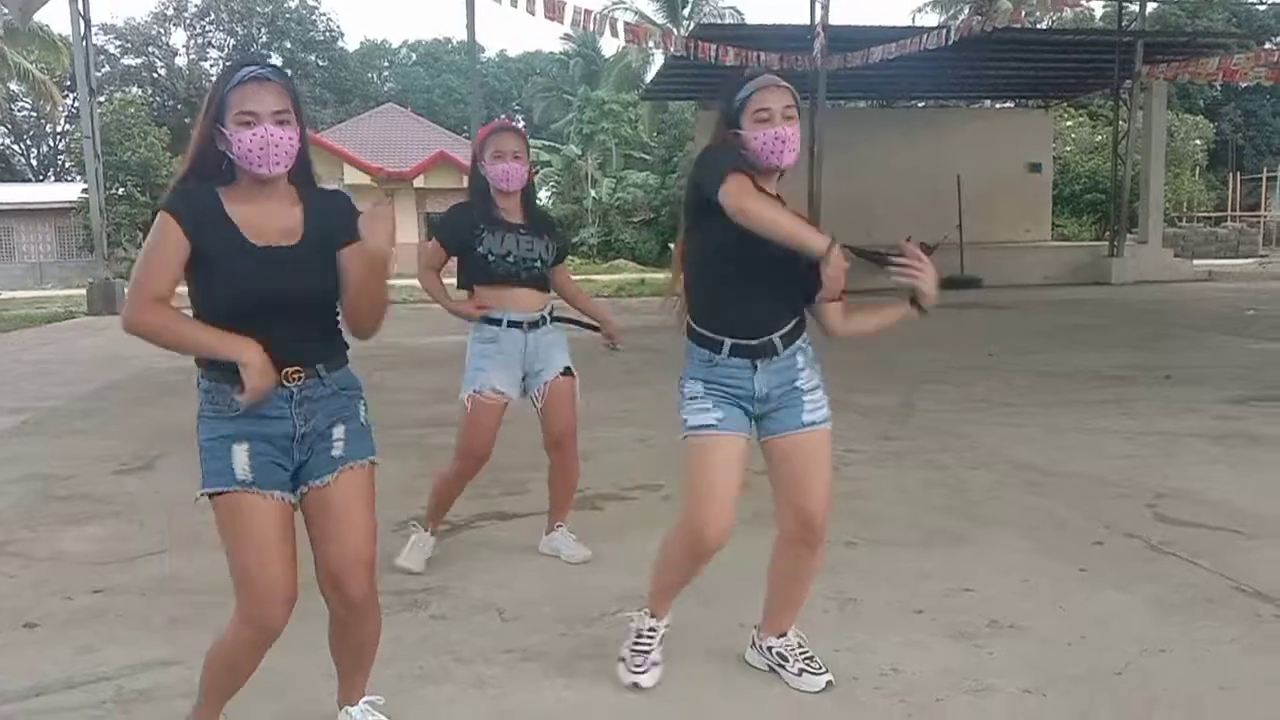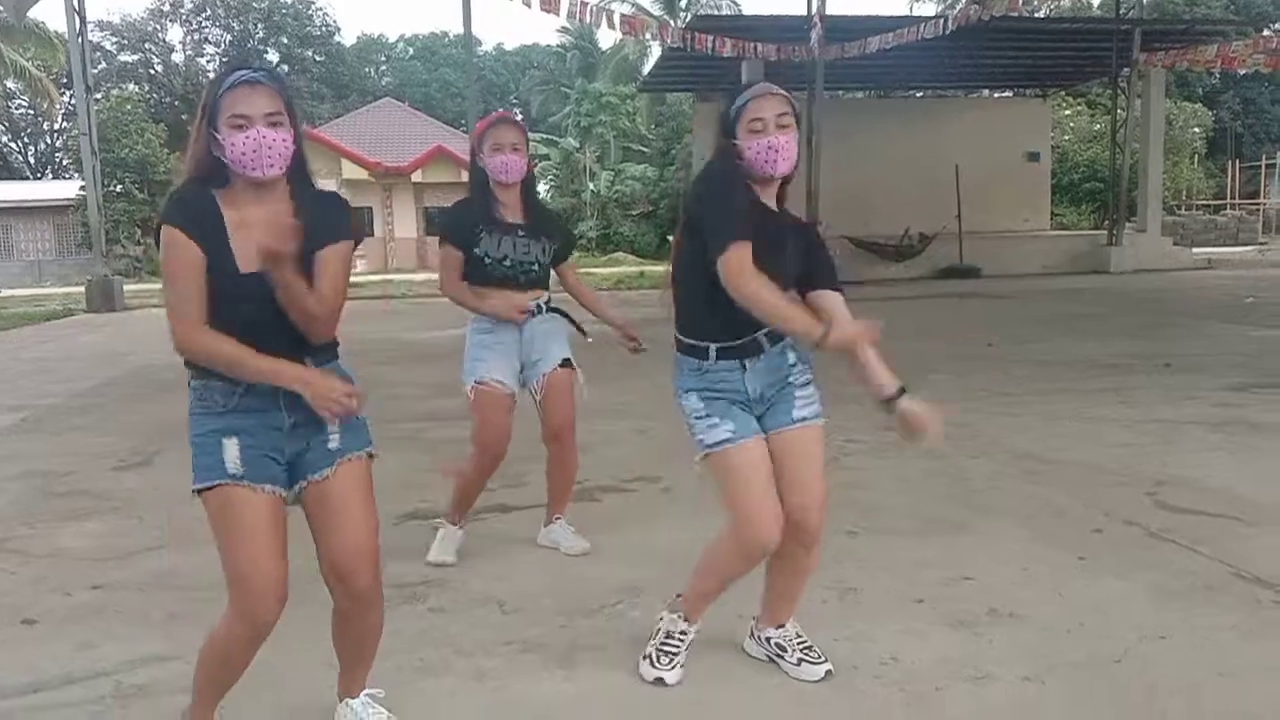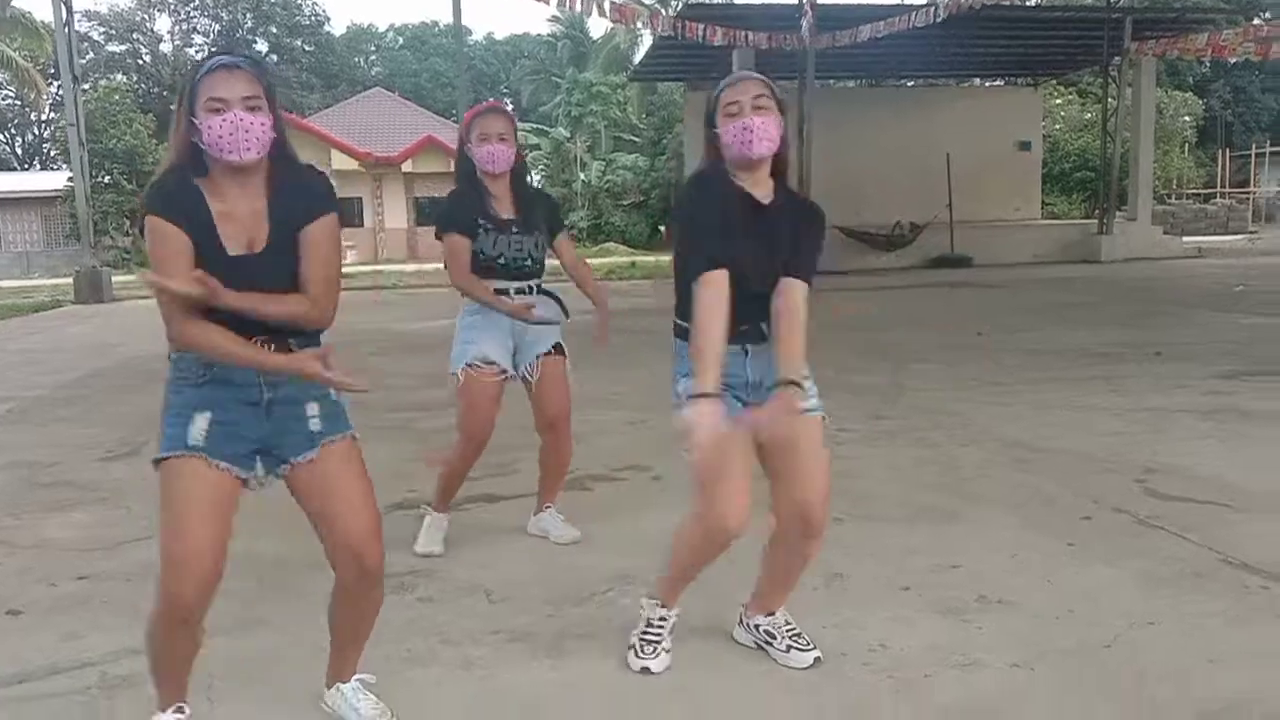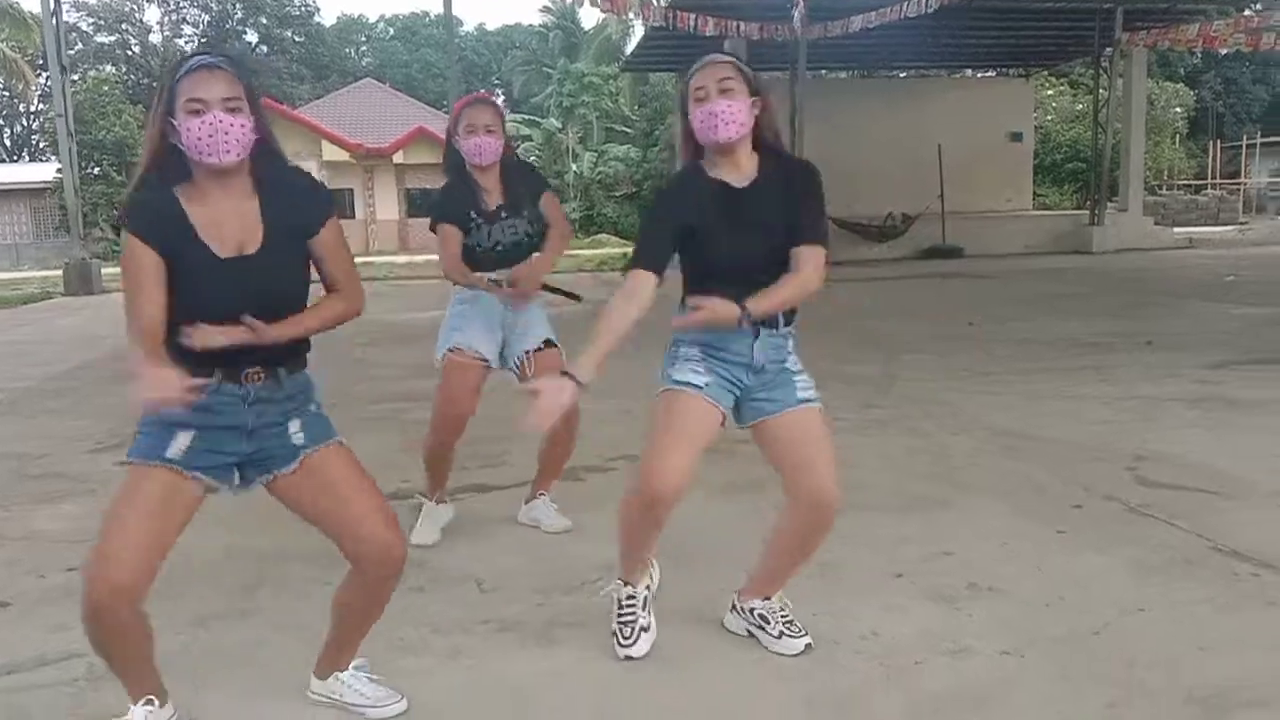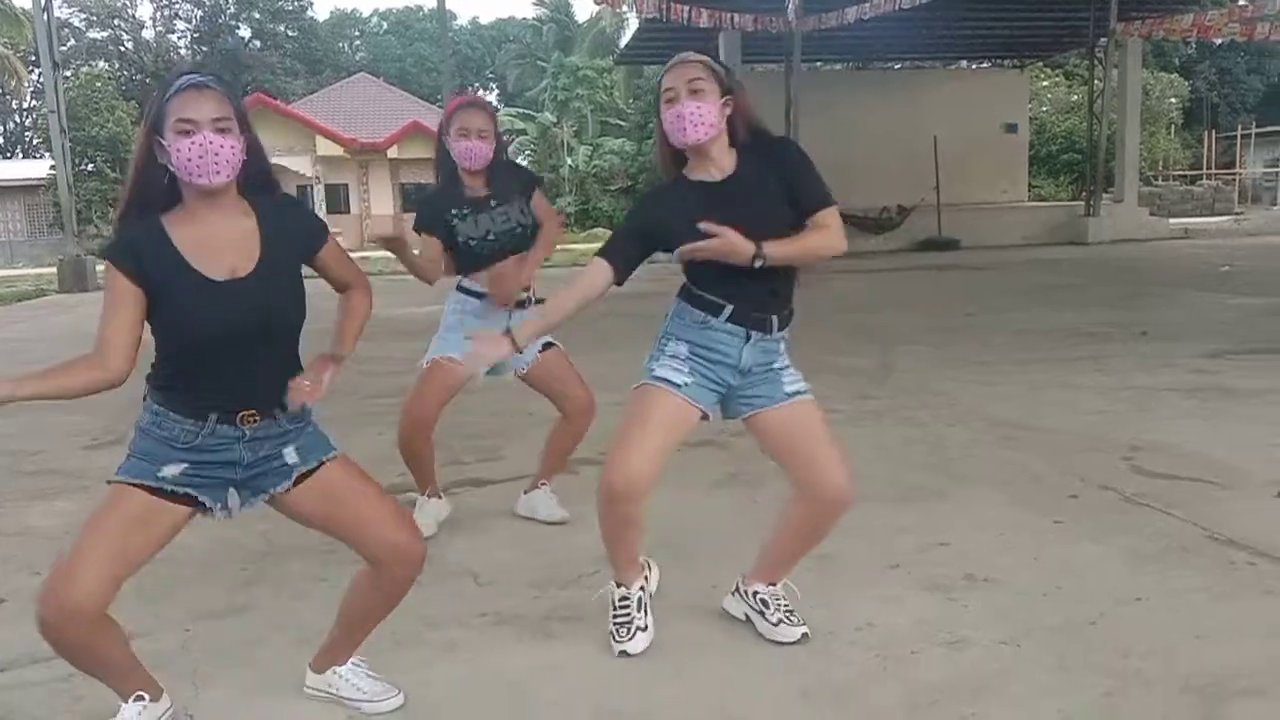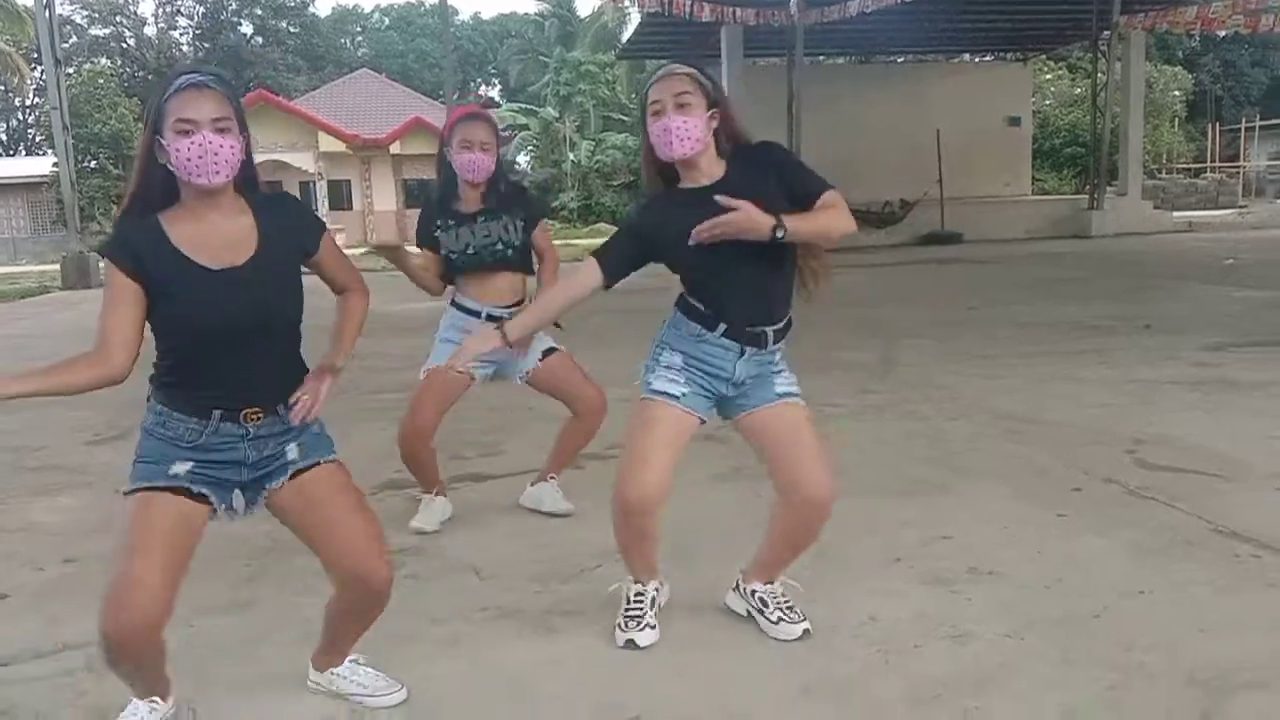
dt=0.1s
person 1, frame 1
left shoulder: (332, 210)
right shoulder: (194, 208)
left elbow: (364, 325)
right elbow: (139, 312)
left wrist: (376, 258)
right wrist: (239, 347)
left hip: (330, 400)
right hip: (238, 412)
left knee: (353, 587)
right knee: (266, 606)
person 1, frame 2
left shoulder: (326, 213)
right shoulder: (190, 211)
left elbow: (323, 326)
right elbow: (189, 338)
left wrist: (281, 265)
right wrist: (300, 378)
left hip: (324, 408)
right hip: (233, 410)
left knee: (357, 580)
right knee: (260, 602)
person 1, frame 3
left shoulder: (309, 190)
right shoulder: (173, 201)
left elbow: (319, 309)
right elbow: (184, 327)
left wrist: (218, 295)
right wrist: (287, 361)
left hip: (301, 392)
right hip: (209, 393)
left knee: (363, 559)
right knee: (185, 588)
person 1, frame 4
left shoulder: (294, 196)
right shoulder: (150, 214)
left elbow: (347, 296)
right elbow: (148, 337)
left wrist: (263, 332)
right wrist: (158, 375)
left hip: (286, 405)
right hip: (192, 414)
left knee: (382, 551)
right knee: (107, 590)
person 1, frame 5
left shoulder: (286, 219)
right shoulder: (139, 244)
left elbow: (357, 287)
right elbow: (109, 363)
left wrist: (333, 359)
left hip: (282, 430)
right hip: (180, 443)
left knee: (402, 551)
right knee: (65, 606)
left ankle: (331, 665)
person 1, frame 6
left shoulder: (285, 218)
right shoulder: (137, 240)
left elbow: (354, 290)
right elbow: (114, 358)
left wrist: (331, 368)
left hip: (285, 427)
right hip: (187, 436)
left knee: (371, 575)
right knee: (127, 622)
left ankle: (333, 663)
person 2, frame 1
left shoulder: (800, 226)
right shoulder: (718, 166)
left elbow: (837, 321)
right elbow: (742, 202)
left wrist: (915, 297)
right wrist: (827, 251)
left hip: (788, 371)
right hip: (715, 376)
left knee: (808, 521)
right knee: (707, 528)
left ankle: (773, 638)
right ankle: (652, 619)
person 2, frame 2
left shoulder: (801, 232)
right shoulder: (718, 185)
left elbow: (837, 313)
right elbow: (739, 277)
left wrist: (896, 395)
right wrist: (826, 335)
left hip: (782, 371)
right hip: (709, 379)
left knee: (805, 522)
right knee: (760, 531)
left ankle: (773, 630)
right ankle: (680, 619)
person 2, frame 3
left shoulder: (804, 214)
right shoulder: (704, 193)
left elbow: (792, 302)
right elbow: (708, 294)
left wrist: (789, 392)
right wrist: (706, 399)
left hip: (777, 365)
right hip: (708, 368)
left knee: (808, 514)
right knee: (723, 517)
left ankle: (763, 617)
right ankle: (661, 607)
person 2, frame 4
left shoulder: (795, 176)
right shoulder: (680, 196)
left elbow: (809, 273)
right elbow: (636, 289)
left wrist: (741, 308)
right wrist: (575, 376)
left hip: (779, 354)
right hip: (708, 352)
left knee: (820, 497)
right knee: (658, 482)
left ankle: (753, 602)
right ankle: (633, 583)
person 2, frame 5
left shoulder: (778, 157)
right shoulder: (663, 204)
left elbow: (833, 238)
right elbow: (597, 274)
left wrist: (754, 251)
right wrist: (515, 336)
left hip: (767, 353)
right hip: (693, 347)
left knee: (831, 488)
right knee: (622, 481)
left ankle: (758, 589)
right ankle: (632, 581)
person 2, frame 6
left shoulder: (767, 163)
right shoulder: (656, 215)
left elbow: (842, 221)
right elbow: (586, 277)
left wrist: (771, 227)
right wrist: (506, 331)
left hip: (764, 359)
right hip: (691, 354)
left knee: (815, 493)
right knee: (636, 493)
left ankle: (756, 586)
right ankle: (643, 585)
person 3, frame 1
left shoulder: (542, 222)
right shoulder: (467, 216)
left elbow: (560, 278)
right elbow: (426, 268)
left wrist: (601, 318)
right wrist: (452, 304)
left hip: (546, 336)
right hip: (494, 339)
left knee: (562, 440)
right knee: (471, 453)
left ankle: (556, 531)
right ankle: (425, 532)
person 3, frame 2
left shoulder: (546, 219)
right shoulder: (465, 214)
left elbow: (572, 280)
right elbow: (449, 281)
left wrist: (616, 322)
right wrist: (488, 307)
left hip: (547, 327)
right hip: (492, 334)
left knee: (560, 433)
right knee: (490, 446)
left ankle: (555, 524)
right ankle: (451, 526)
person 3, frame 3
left shoulder: (538, 203)
right shoulder: (459, 204)
left elbow: (570, 258)
right elbow: (459, 275)
left wrist: (601, 303)
right wrist: (507, 306)
left hip: (540, 315)
right hip: (485, 317)
left knee: (556, 420)
right knee: (474, 432)
left ankle: (545, 513)
right ankle: (437, 515)
person 3, frame 4
left shoulder: (525, 178)
right shoulder: (451, 197)
left elbow: (561, 225)
right elbow: (452, 267)
left wrist: (538, 265)
right wrist: (488, 280)
left hip: (527, 309)
right hip: (475, 307)
left knee: (565, 412)
right knee: (451, 417)
left ankle: (537, 501)
right ankle: (436, 503)
person 3, frame 5
left shoulder: (515, 177)
right shoulder: (438, 202)
left elbow: (552, 223)
right elbow: (432, 273)
left wrist: (526, 269)
right wrist: (401, 252)
left hip: (519, 313)
right hip: (470, 313)
left knee: (581, 404)
right knee: (415, 420)
left ankle: (536, 492)
right ankle: (431, 498)
person 3, frame 6
left shoulder: (517, 197)
right shoulder: (436, 211)
left elbow: (549, 253)
right elbow: (430, 282)
right wrist: (401, 260)
right hip: (462, 328)
left knee: (592, 404)
right knee: (413, 431)
left ankle: (542, 484)
right ankle: (435, 496)
